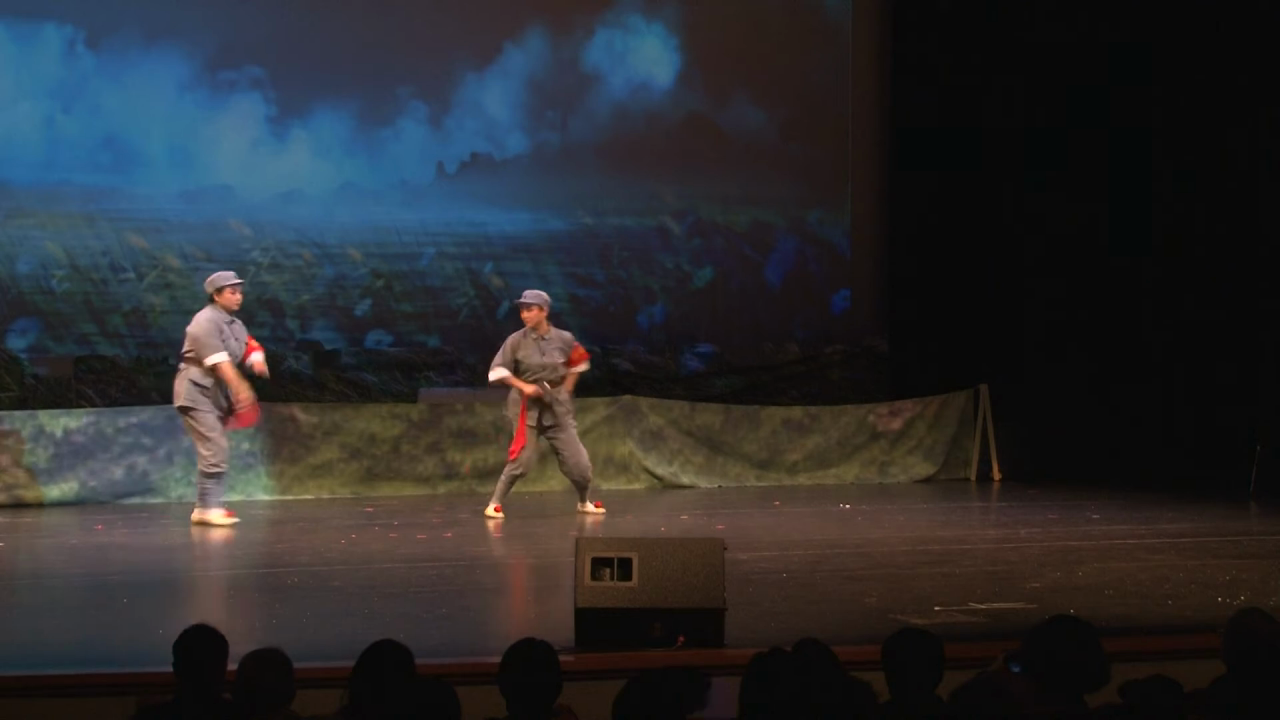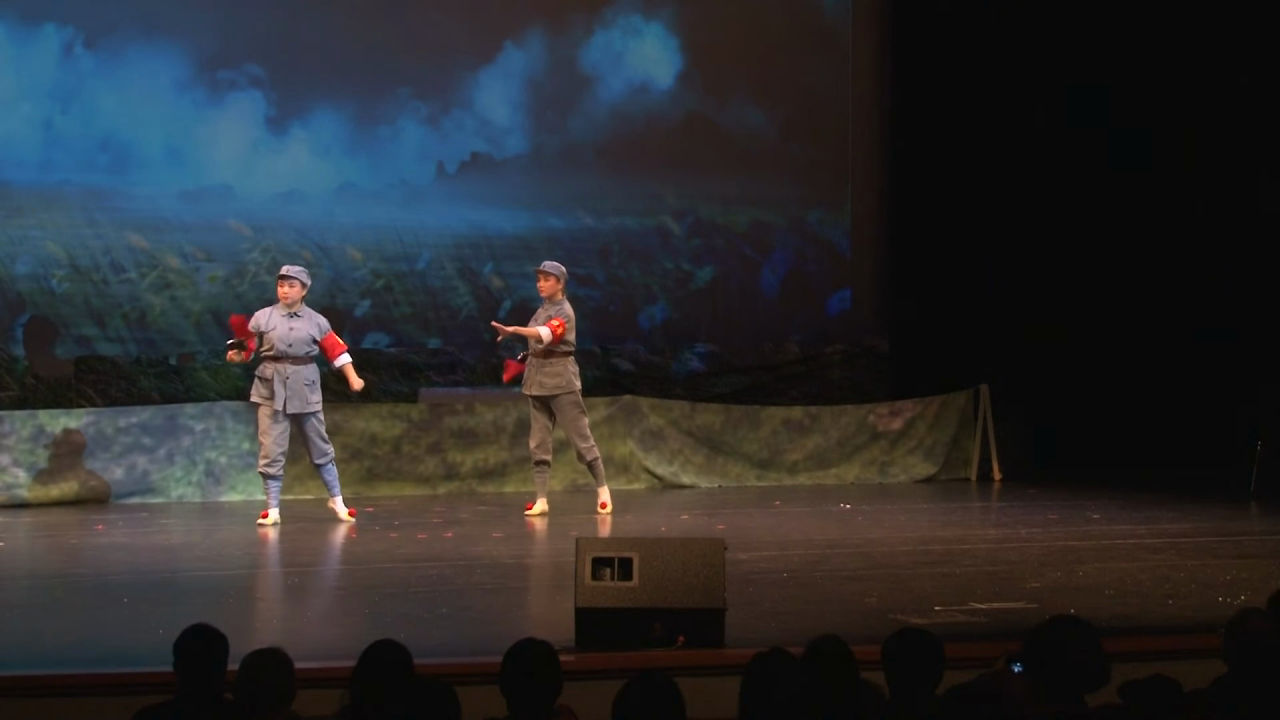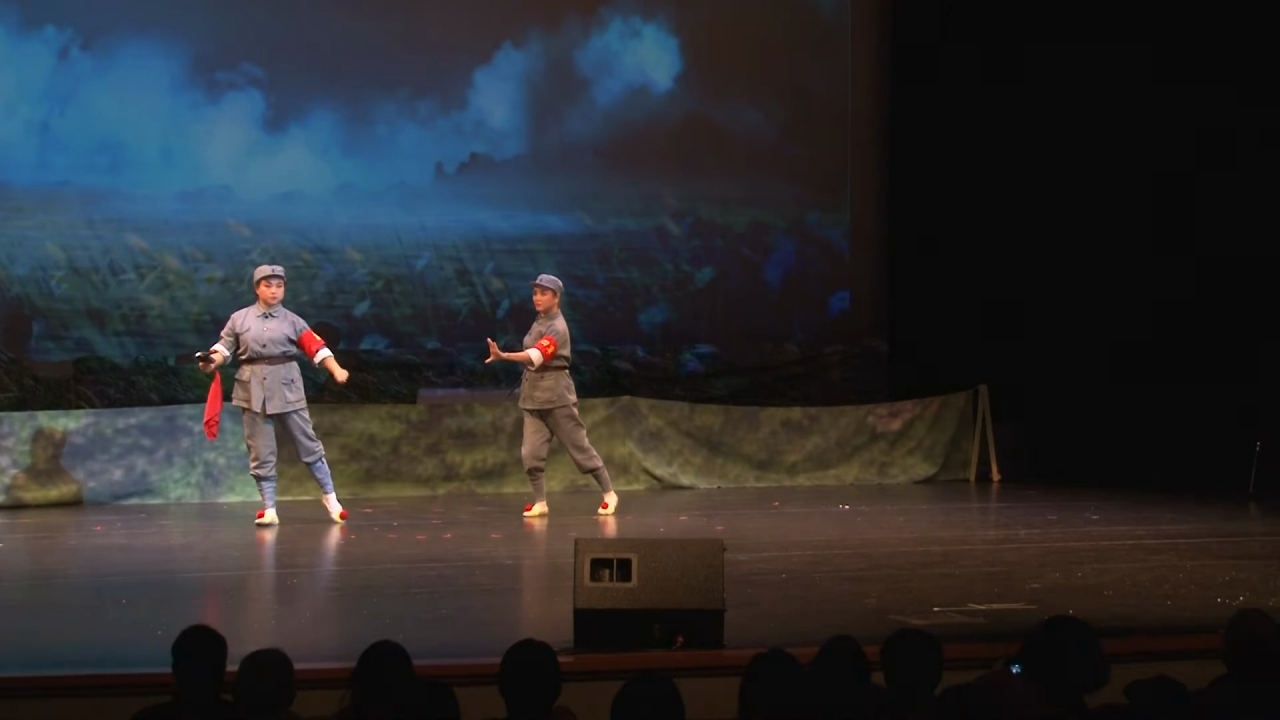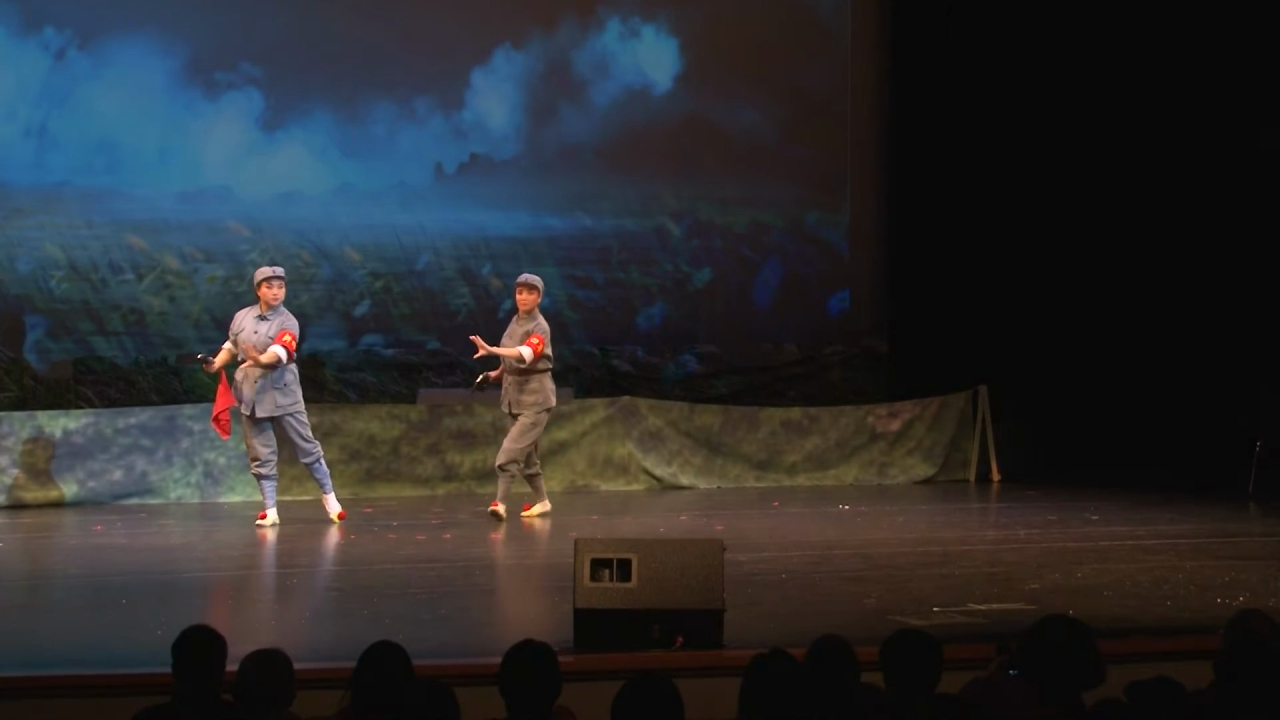
dt=1s
person 1, frame 1
left shoulder: (235, 325)
right shoulder: (206, 321)
left elbow: (253, 351)
right elbow: (217, 359)
left wrist: (259, 365)
right wrist: (241, 388)
left hip: (218, 393)
right hip: (197, 391)
left knee: (218, 453)
right knee: (214, 450)
left ankle: (203, 510)
right ankle: (211, 508)
person 1, frame 2
left shoulder: (316, 321)
right shoulder: (262, 317)
left elbow: (337, 351)
right elbow: (247, 347)
left wrist: (353, 377)
right wrist: (237, 355)
left hip: (305, 387)
right hip: (271, 389)
left knee: (320, 445)
right knee: (271, 450)
left ankle: (336, 499)
right ankle: (272, 509)
person 1, frame 3
left shoulder: (291, 320)
right shoulder: (239, 318)
left elbow: (316, 347)
right elbow: (225, 348)
left wrist: (336, 369)
right wrist: (211, 362)
left hip: (286, 387)
right hip: (253, 389)
left knee: (308, 443)
right knee: (261, 452)
left ankle: (330, 497)
right ankle: (269, 509)
person 1, frame 4
left shoulder: (288, 321)
right shoulder: (242, 317)
left elbow: (281, 351)
right elbow: (232, 346)
left wrist: (259, 359)
right wrist: (216, 364)
left hip: (281, 388)
right hip: (249, 388)
left knee: (306, 445)
right knee: (260, 453)
left ankle: (329, 496)
right ankle: (270, 510)
person 2, frame 1
left shoulder: (564, 339)
right shoulder: (516, 340)
left elbow: (580, 362)
right elbow: (497, 371)
left wrist: (567, 389)
right wrist: (522, 386)
left hip: (558, 406)
right hip: (528, 407)
left knee: (578, 462)
right knee: (521, 460)
left ankle: (584, 502)
right ankle: (494, 503)
person 2, frame 2
left shoulder: (564, 311)
right shoulder: (542, 309)
left elbow: (547, 334)
left wrist: (515, 330)
left hip: (561, 379)
right hip: (537, 379)
left knee: (580, 436)
right knee: (539, 442)
left ankle: (602, 490)
right ankle: (541, 500)
person 2, frame 3
left shoulder: (556, 327)
right shoulder: (540, 322)
left elbow: (537, 356)
left wrist: (503, 356)
left hip: (556, 394)
right hip: (533, 394)
left knee: (579, 447)
right knee: (531, 453)
left ankle: (608, 493)
right ankle: (540, 502)
person 2, frame 4
left shoulder: (539, 327)
right shoulder: (516, 321)
left elbow: (526, 353)
left wrist: (491, 350)
right wrist: (497, 373)
left hip: (536, 395)
right hip: (513, 393)
left knee: (511, 452)
right knee: (525, 454)
left ankle: (500, 503)
right ankle: (542, 501)
